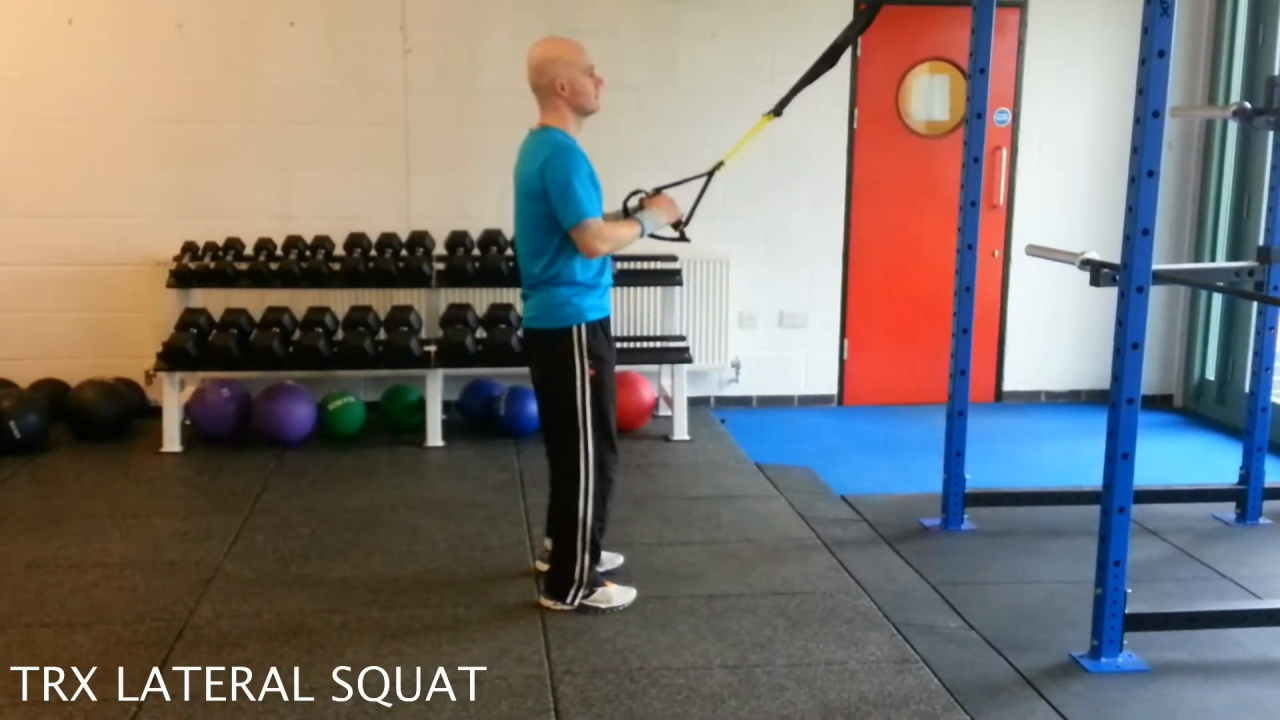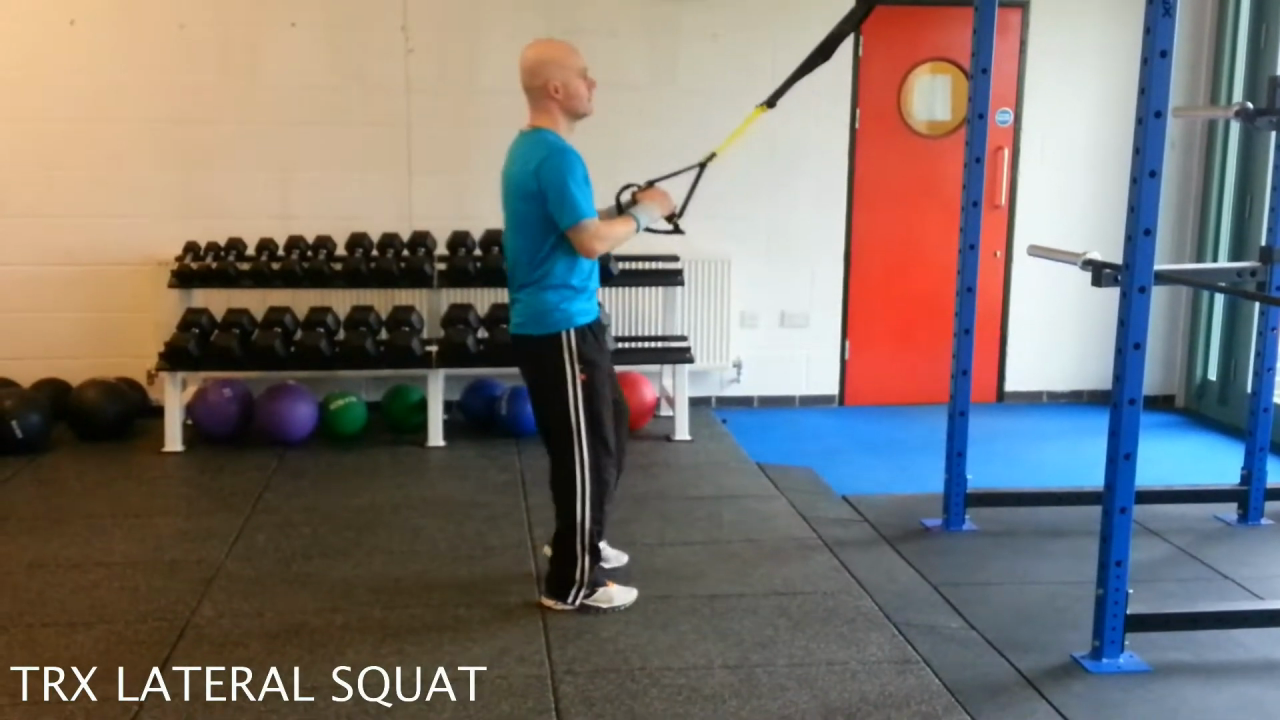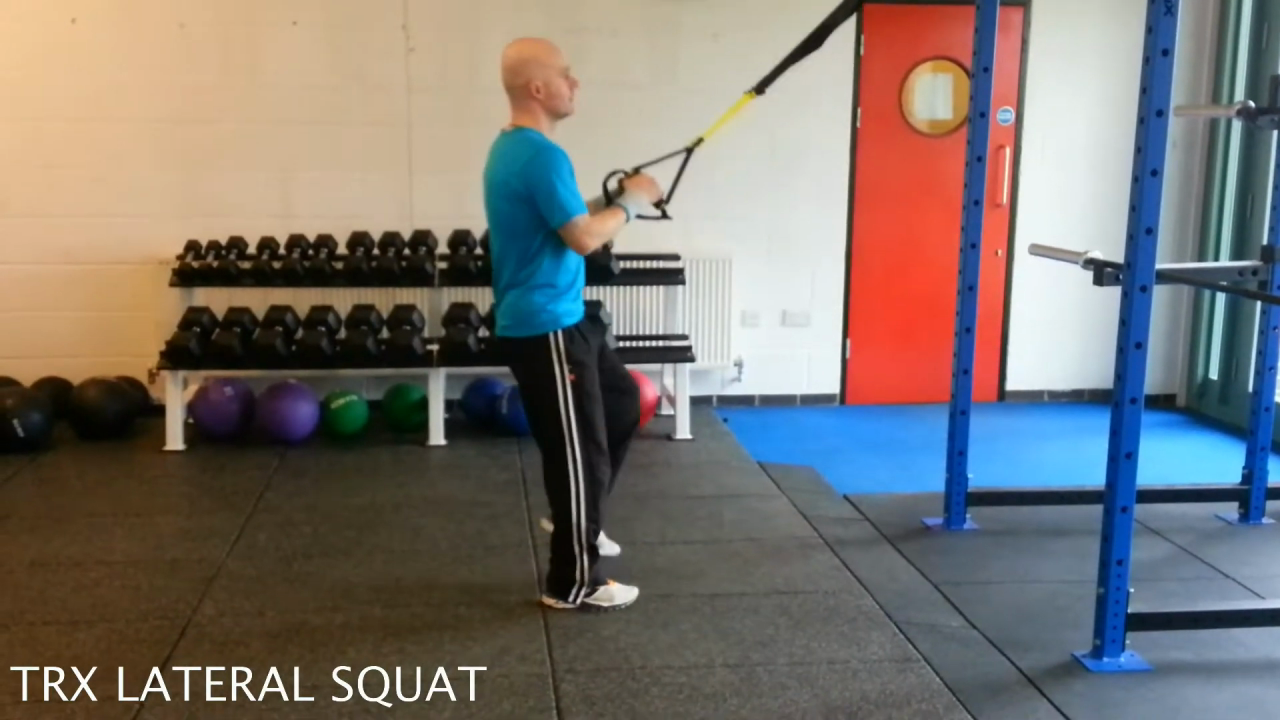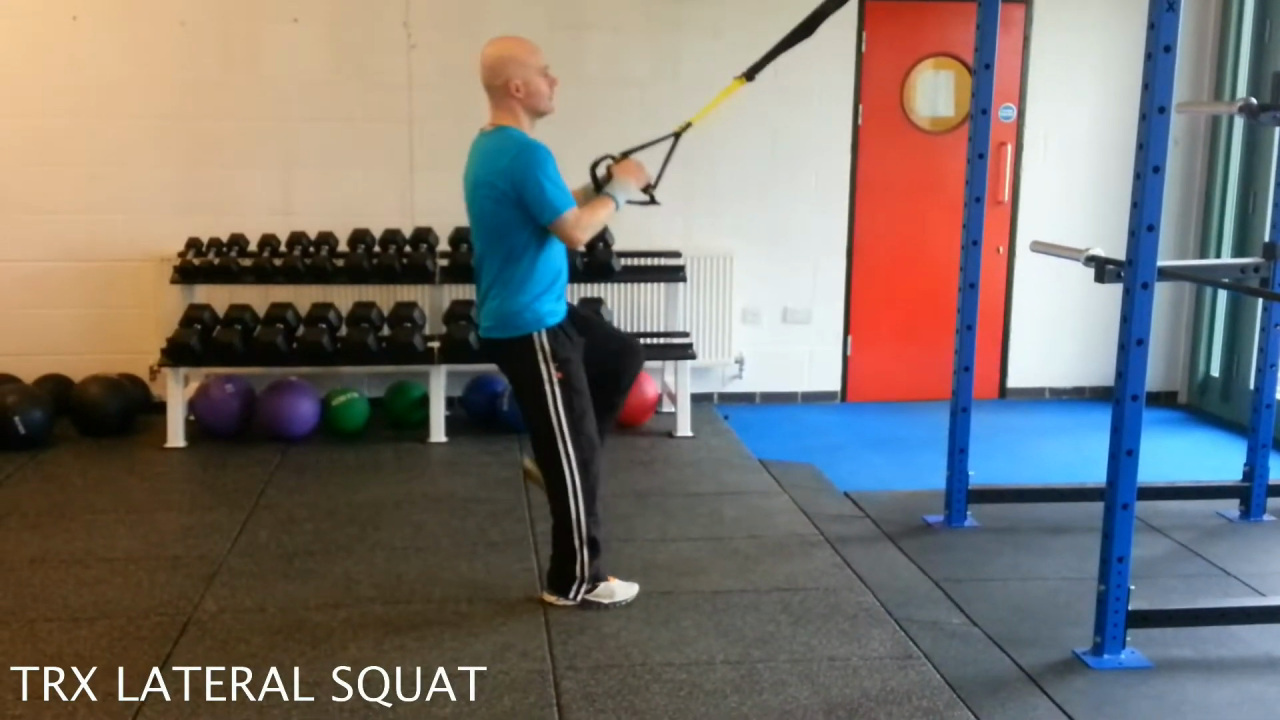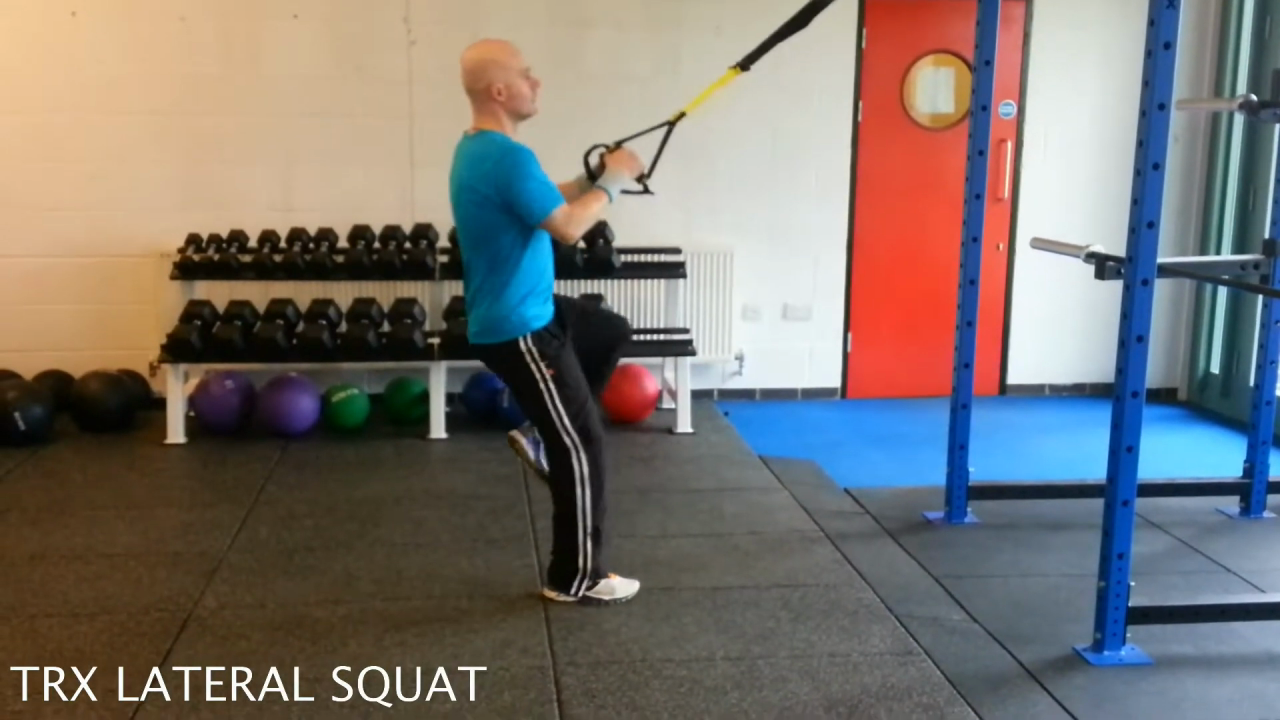
dt=0.2s
person 1, frame 1
left shoulder: (540, 147)
right shoulder: (561, 154)
right elbow: (594, 242)
left wrist: (630, 214)
right wrist: (650, 219)
left hip: (557, 319)
right hip: (572, 324)
left knee: (575, 444)
right knee: (592, 450)
left ankle: (562, 546)
right ankle: (570, 583)
person 1, frame 2
left shoulder: (528, 149)
right shoulder: (555, 156)
right elbow: (591, 241)
left wrist: (624, 209)
right wrist: (644, 213)
left hip: (554, 321)
right hip: (560, 329)
left knee: (601, 436)
right knee: (589, 451)
left ankle: (575, 541)
right ankle: (573, 583)
person 1, frame 3
left shoulder: (510, 148)
right shoulder: (540, 155)
right elbow: (584, 238)
left wrist: (613, 198)
right wrist: (633, 201)
left hip: (547, 317)
right hip: (546, 329)
left knee: (624, 405)
right knee: (583, 452)
left ankle: (576, 522)
right ankle: (574, 584)
person 1, frame 4
left shoulder: (492, 146)
right shoulder: (522, 153)
right elbow: (576, 232)
left wrist: (599, 188)
right wrist: (620, 189)
left hip: (534, 311)
right hip: (528, 328)
left knee: (625, 357)
right knee: (577, 453)
left ankle: (551, 453)
right ankle: (574, 582)
person 1, frame 5
left shoulder: (480, 149)
right shoulder: (504, 156)
left elbow: (541, 203)
right elbow: (568, 227)
left wrist: (593, 179)
right wrist: (614, 181)
left hip: (526, 310)
right hip: (516, 331)
left knee: (611, 332)
right knee: (583, 447)
left ankle: (543, 432)
right ankle: (574, 579)
